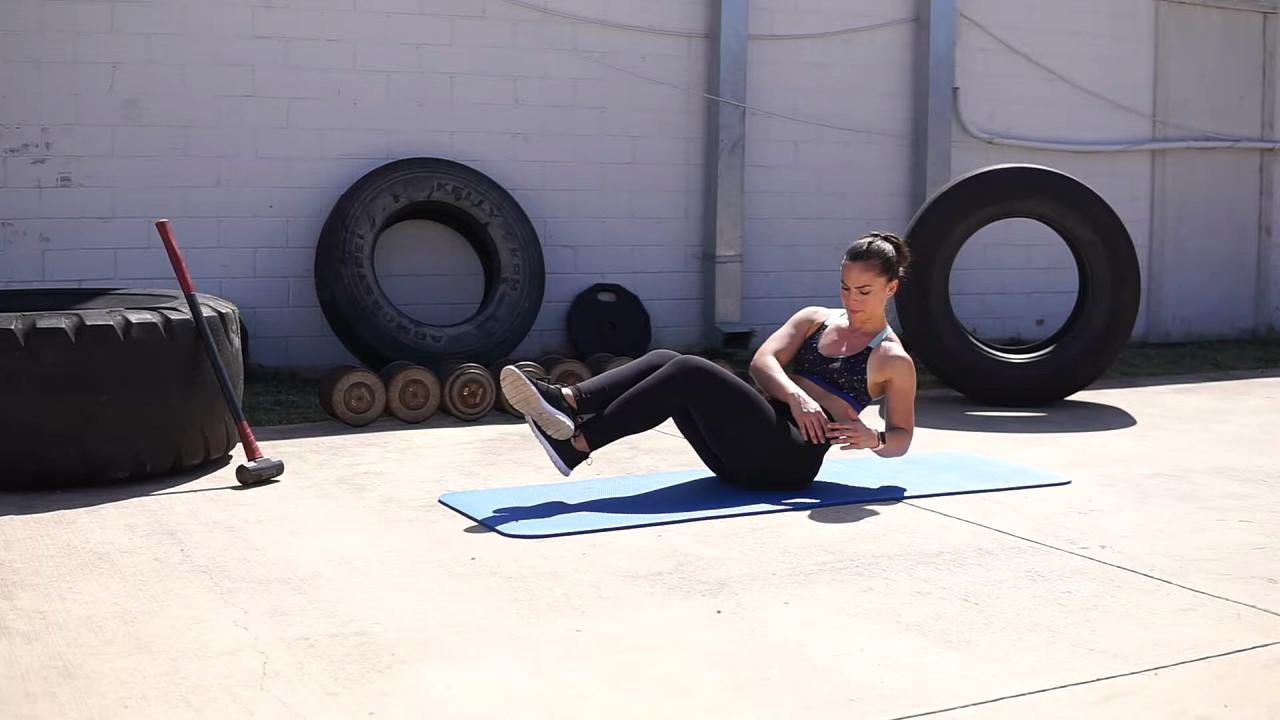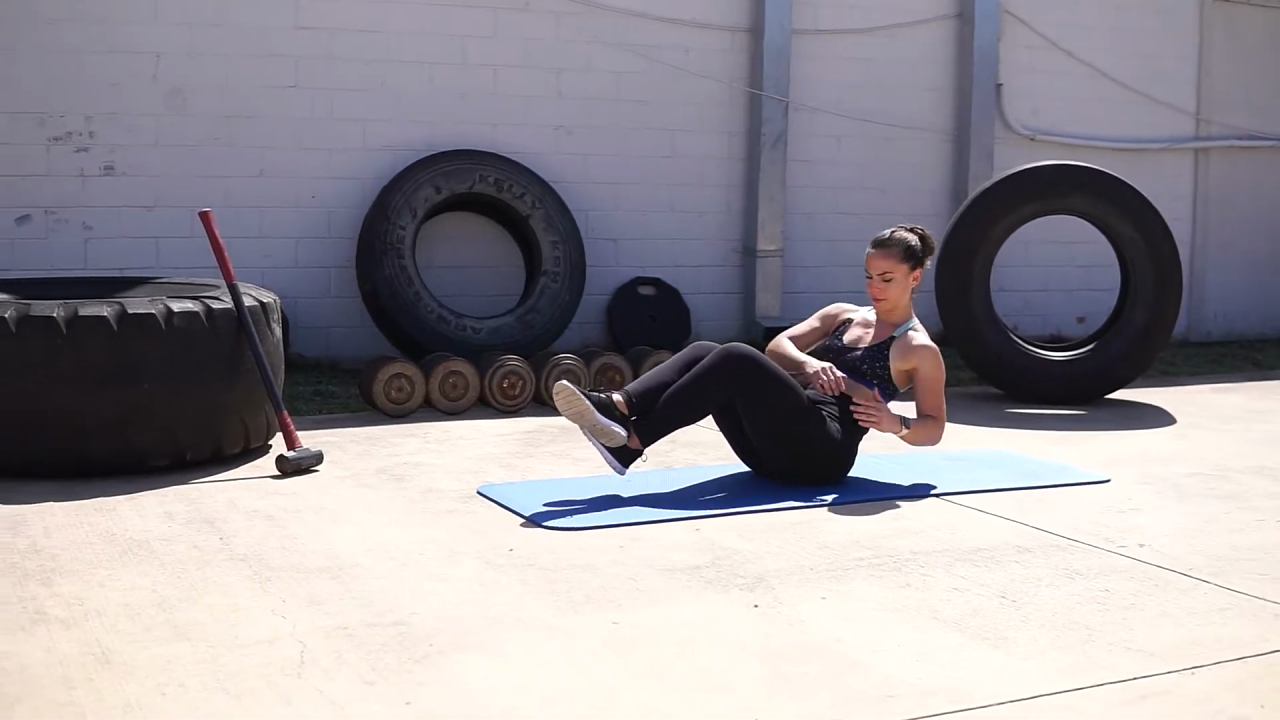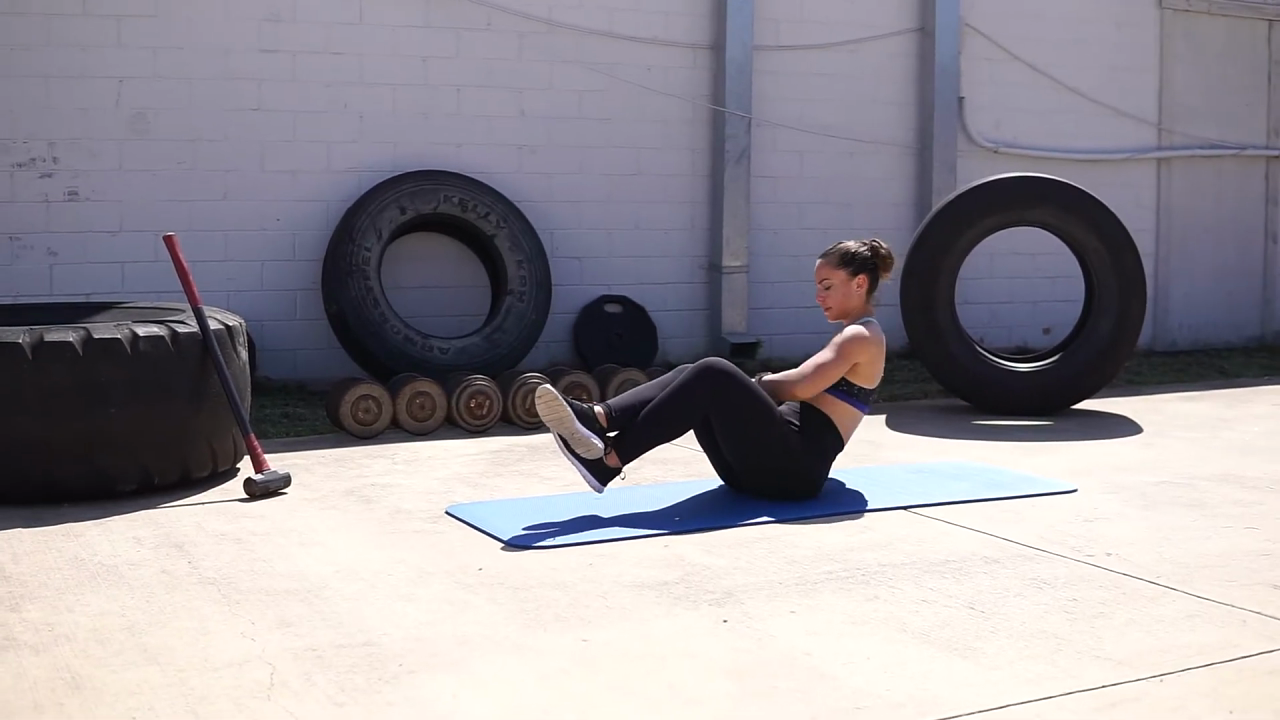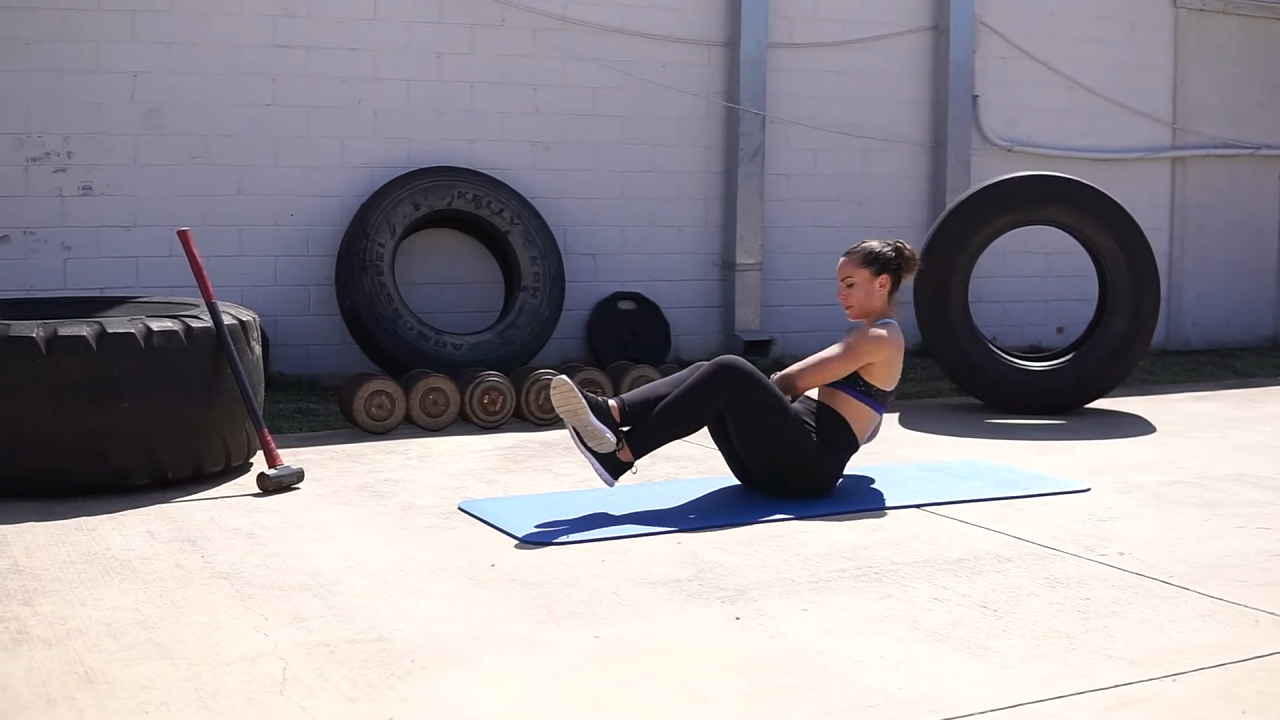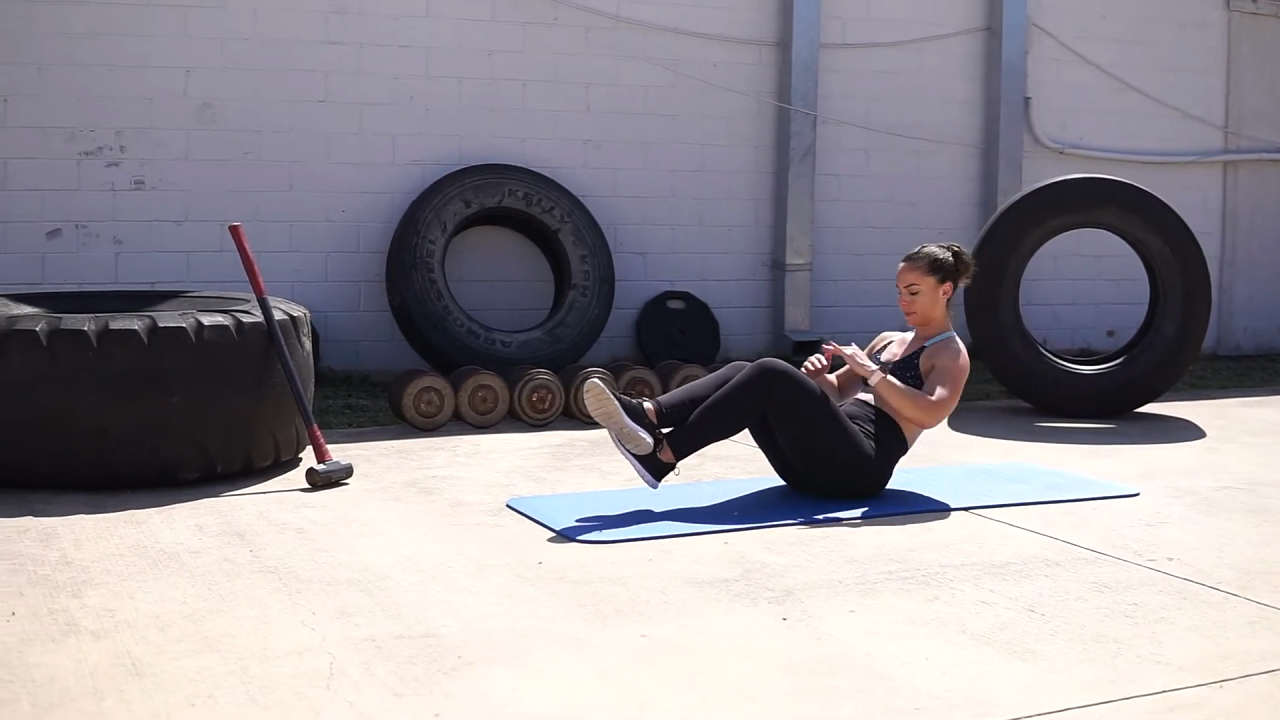
dt=1s
person 1, frame 1
left shoulder: (892, 359)
right shoulder: (815, 319)
left elbow: (900, 440)
right elbow: (763, 361)
left wrist: (866, 437)
right wrist: (795, 394)
left hip: (786, 457)
right hip: (744, 452)
left knee: (691, 373)
right knee: (665, 360)
left ankle: (579, 442)
right ankle: (566, 401)
person 1, frame 2
left shoulder: (920, 349)
right shoulder: (843, 315)
left elbow: (933, 427)
right elbow: (777, 349)
left wrist: (892, 422)
right wrist: (808, 365)
left hip: (821, 451)
right hip: (775, 449)
left knee: (735, 358)
right knee: (703, 353)
left ankle: (632, 440)
right ankle: (615, 406)
person 1, frame 3
left shoulder: (862, 338)
right shoulder: (845, 343)
left elbow: (803, 387)
left wrist: (770, 385)
left hip: (794, 468)
right hip: (755, 466)
left knee: (713, 374)
right knee: (691, 376)
left ankle: (610, 459)
right ankle: (595, 419)
person 1, frame 4
left shoulder: (878, 339)
right shoulder: (872, 340)
left elbow: (799, 380)
left wrist: (756, 390)
left hip: (808, 467)
right hip: (779, 462)
left knee: (729, 371)
right knee: (705, 373)
left ankle: (621, 452)
right ankle: (609, 412)
person 1, frame 5
left shoulder: (951, 355)
right shoulder: (893, 341)
left elbow: (929, 414)
right elbow: (836, 389)
left wrist: (873, 372)
right wrist: (819, 373)
left hip: (858, 468)
right hip: (816, 465)
left knee: (771, 374)
right knee: (741, 372)
left ankle: (663, 454)
right ankle: (645, 415)
